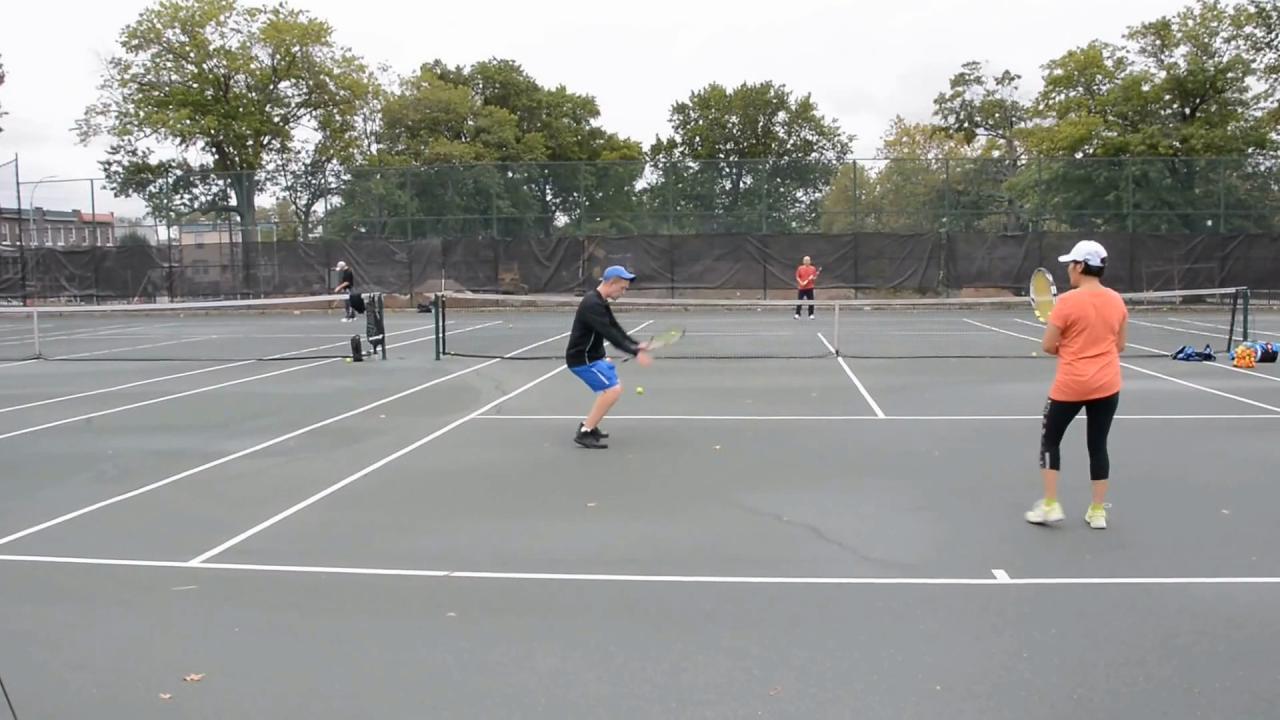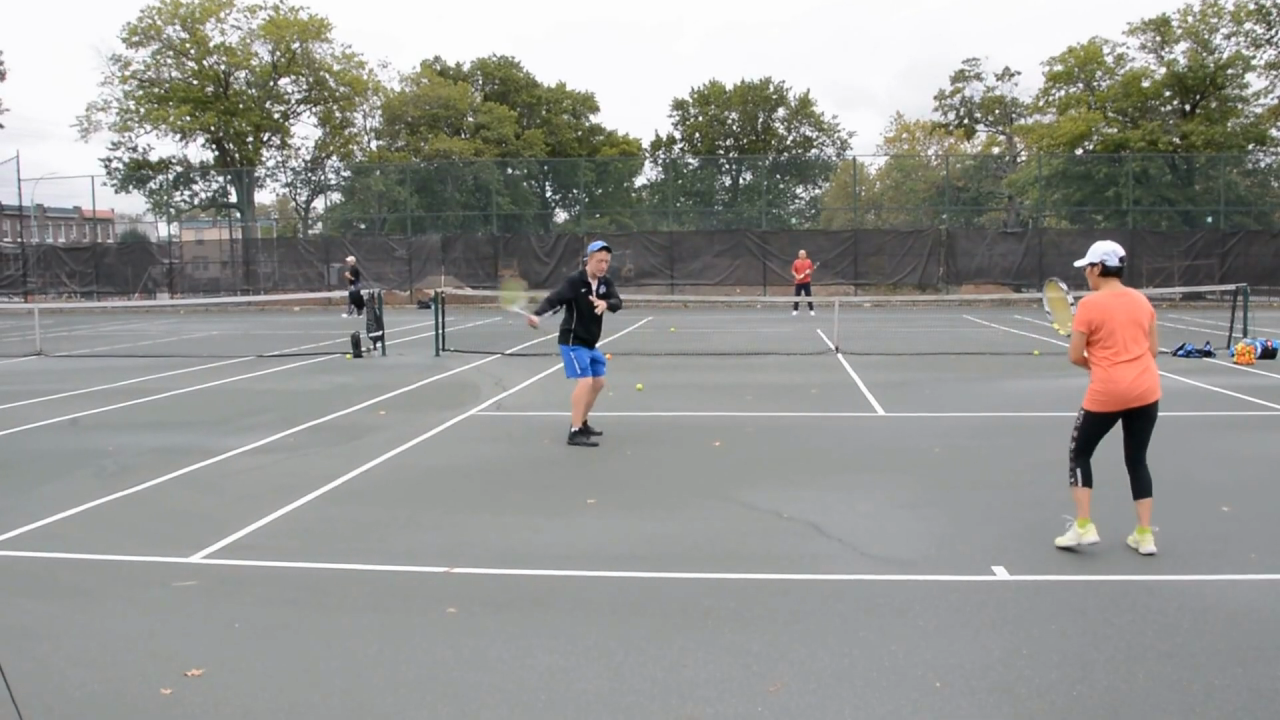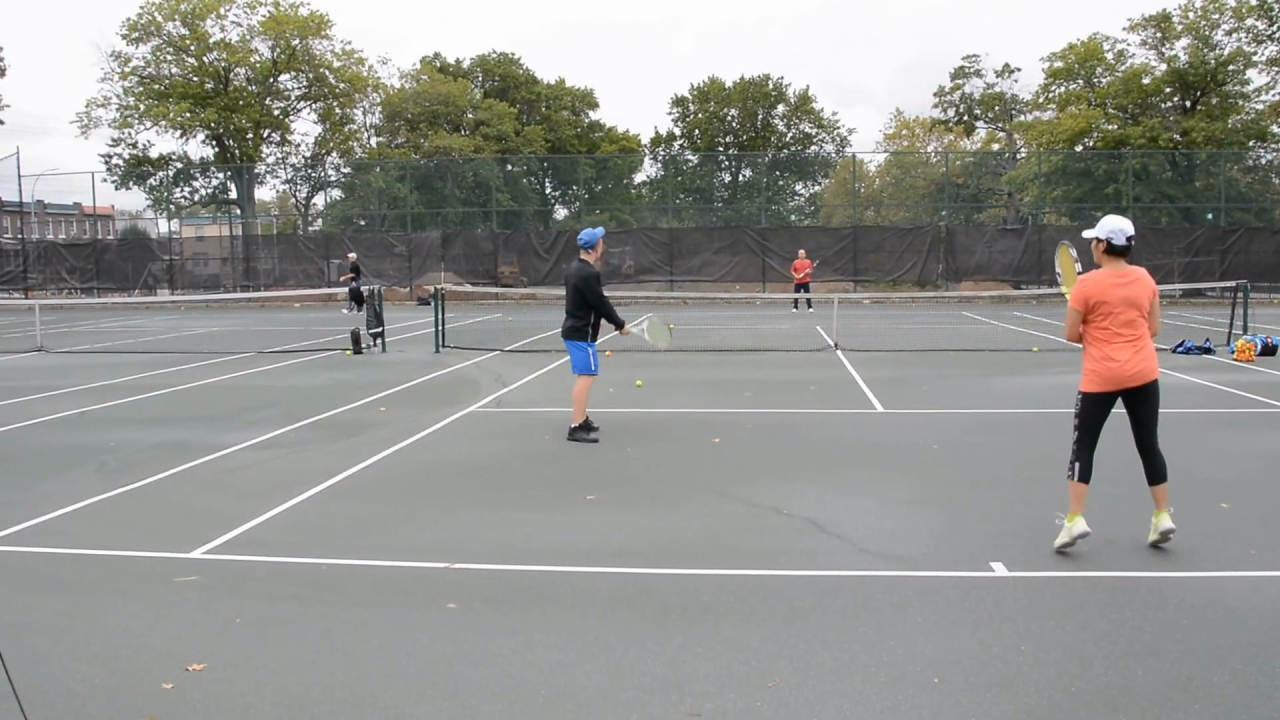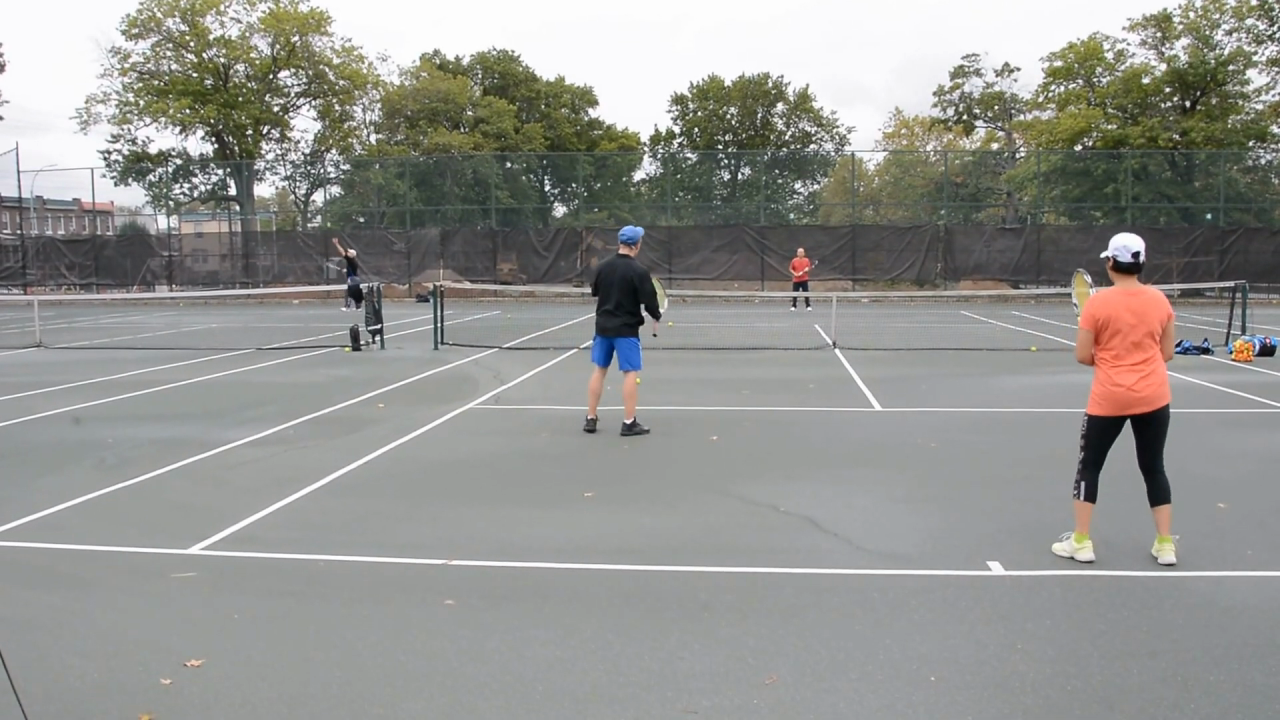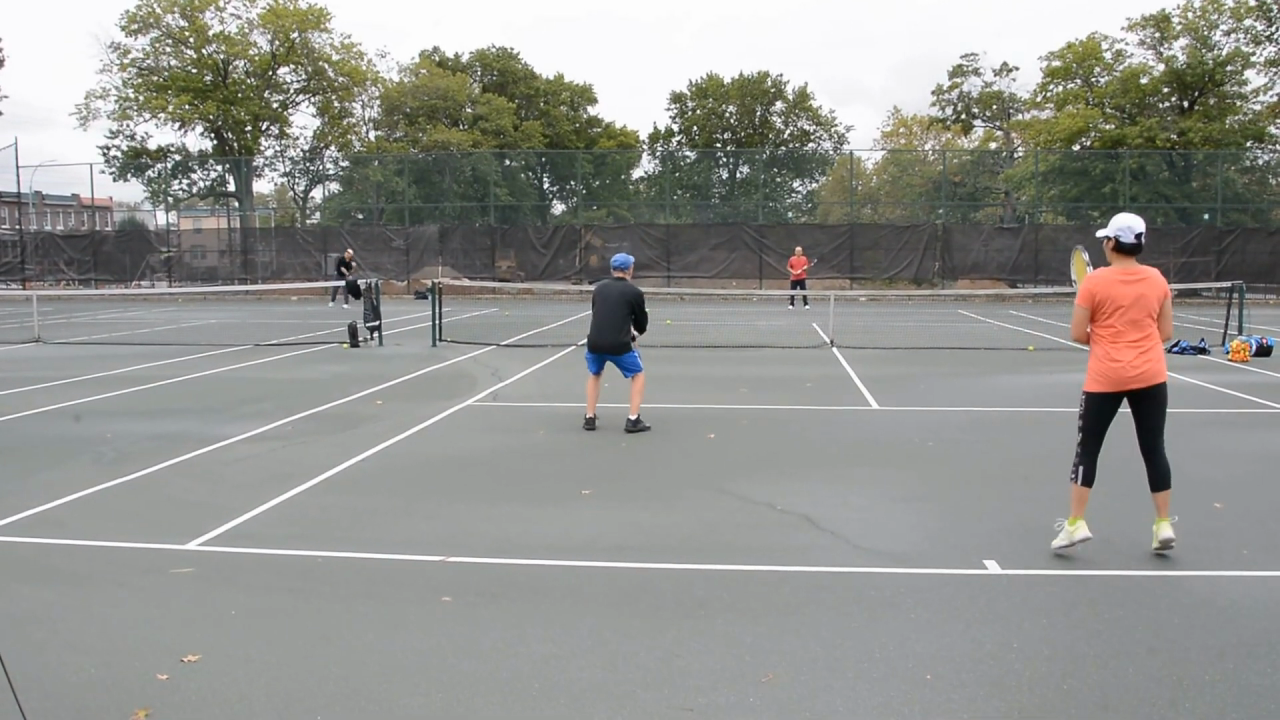
dt=1s
person 1, frame 1
left shoulder: (1067, 301)
right shoulder: (1117, 301)
left elbow: (1048, 345)
right elbow: (1119, 345)
left hip: (1070, 386)
right hip: (1107, 385)
left knee: (1050, 439)
right knee: (1097, 445)
left ankle: (1050, 505)
right ankle: (1097, 511)
person 1, frame 2
left shoulder: (1090, 304)
right shoulder: (1142, 301)
left elbow: (1075, 356)
right elbow: (1153, 349)
left hip: (1107, 394)
right hip: (1146, 392)
left knee: (1079, 454)
right knee: (1137, 460)
left ankle: (1084, 528)
right ankle: (1145, 535)
person 1, frame 3
left shoulder: (1087, 284)
right shoulder: (1145, 279)
left elbow: (1071, 334)
right elbow: (1154, 329)
left hip: (1101, 378)
right hip: (1143, 374)
left knee: (1083, 446)
right knee: (1148, 444)
left ankle: (1074, 520)
right ankle: (1162, 517)
person 1, frame 4
left shoulder: (1097, 302)
right shoulder: (1160, 300)
left elbow: (1082, 356)
right elbow: (1167, 352)
left hip: (1109, 400)
right hip: (1153, 398)
left knee: (1089, 467)
right knee: (1154, 468)
left ankle: (1081, 542)
right ankle: (1166, 544)
person 1, frame 5
left shoulder: (1094, 281)
right shoulder: (1157, 280)
left elbow: (1077, 334)
right elbow: (1166, 333)
left hip: (1106, 379)
right hip: (1150, 376)
left knee: (1088, 449)
right knee: (1153, 449)
left ankle: (1075, 523)
right ankle: (1163, 524)
person 2, frame 1
left shoulder: (601, 302)
right shoulder: (592, 305)
left elbow: (615, 328)
right elbow: (610, 334)
left wrist: (636, 345)
right wrist: (635, 353)
left hip: (590, 356)
right hip: (582, 359)
left knee: (612, 388)
right knee: (613, 390)
left ankle: (589, 426)
right ankle: (585, 432)
person 2, frame 2
left shoulder: (606, 282)
right shoulder: (574, 281)
left elbow: (617, 303)
right elbow: (552, 300)
left wrist: (606, 304)
right wrist: (536, 315)
left hip: (590, 343)
right hip: (573, 342)
left knee: (598, 382)
right knee: (585, 382)
left ankle: (582, 423)
right ankle: (575, 432)
person 2, frame 3
left shoulder: (575, 269)
right shoulder: (588, 274)
right elbow: (601, 304)
right wrist: (620, 325)
left hip: (576, 331)
right hip: (581, 334)
left knee: (586, 376)
right knee: (586, 376)
left ankle: (582, 420)
right ankle: (576, 428)
person 2, frame 4
left shoulder: (604, 266)
right shoulder: (639, 271)
left elbow: (595, 291)
right elbow: (649, 300)
right wrist: (656, 316)
left hip: (603, 326)
right hip: (626, 329)
left knee: (599, 370)
right knee: (630, 373)
left ankle: (591, 418)
right ankle: (629, 423)
person 2, frame 5
left shoulder: (599, 288)
right shoulder: (634, 292)
right elbow: (641, 322)
right wrist: (636, 332)
left hip: (595, 343)
right hip: (619, 345)
left knee: (594, 375)
right knee: (638, 375)
left ankle: (589, 417)
right ankle: (633, 420)
